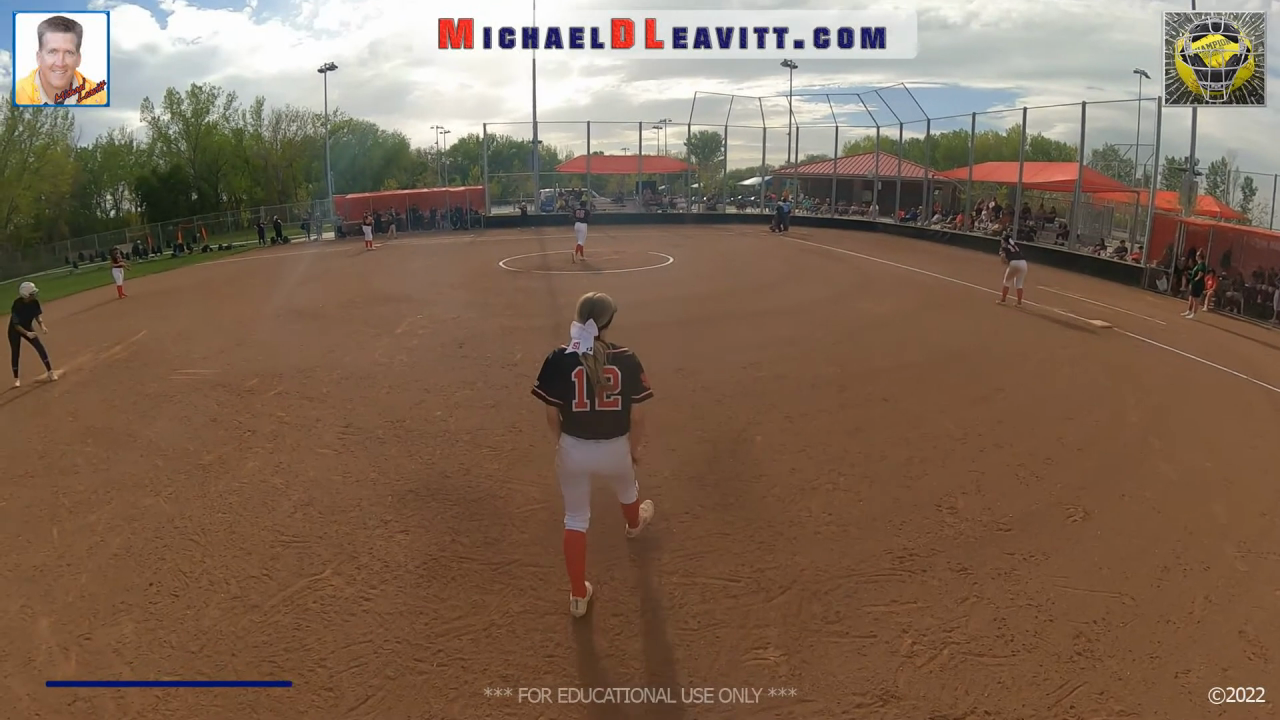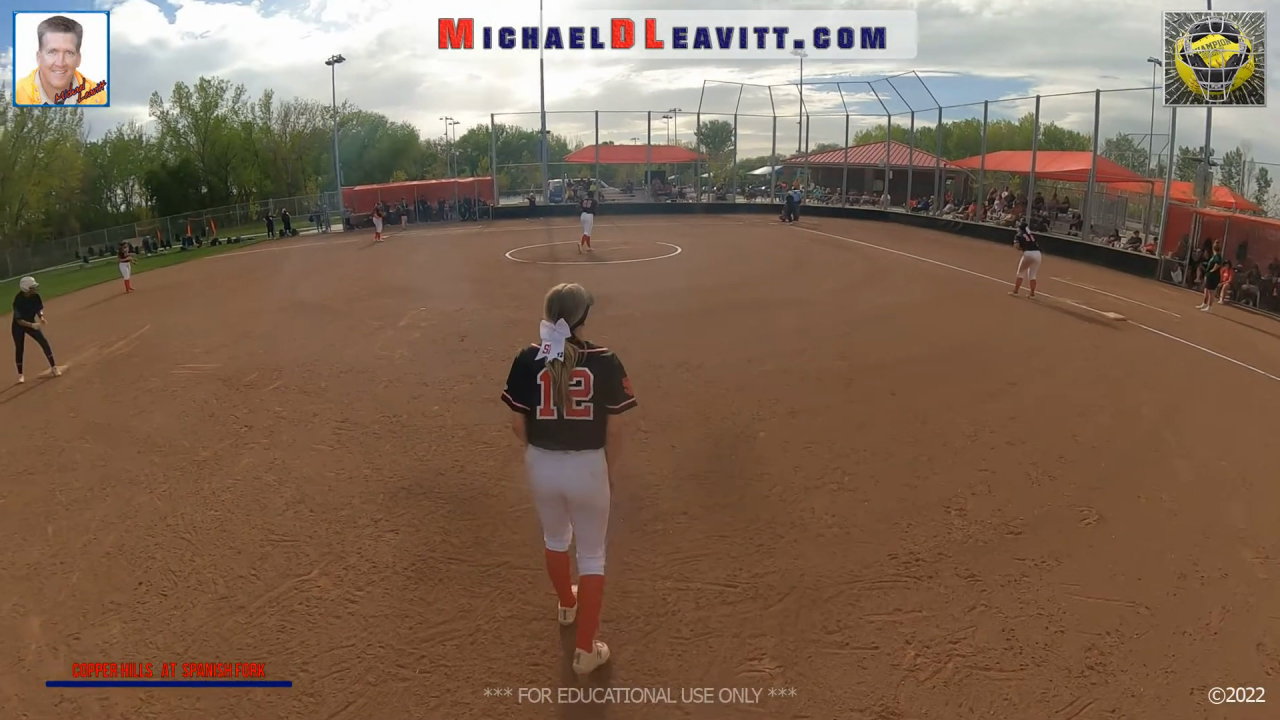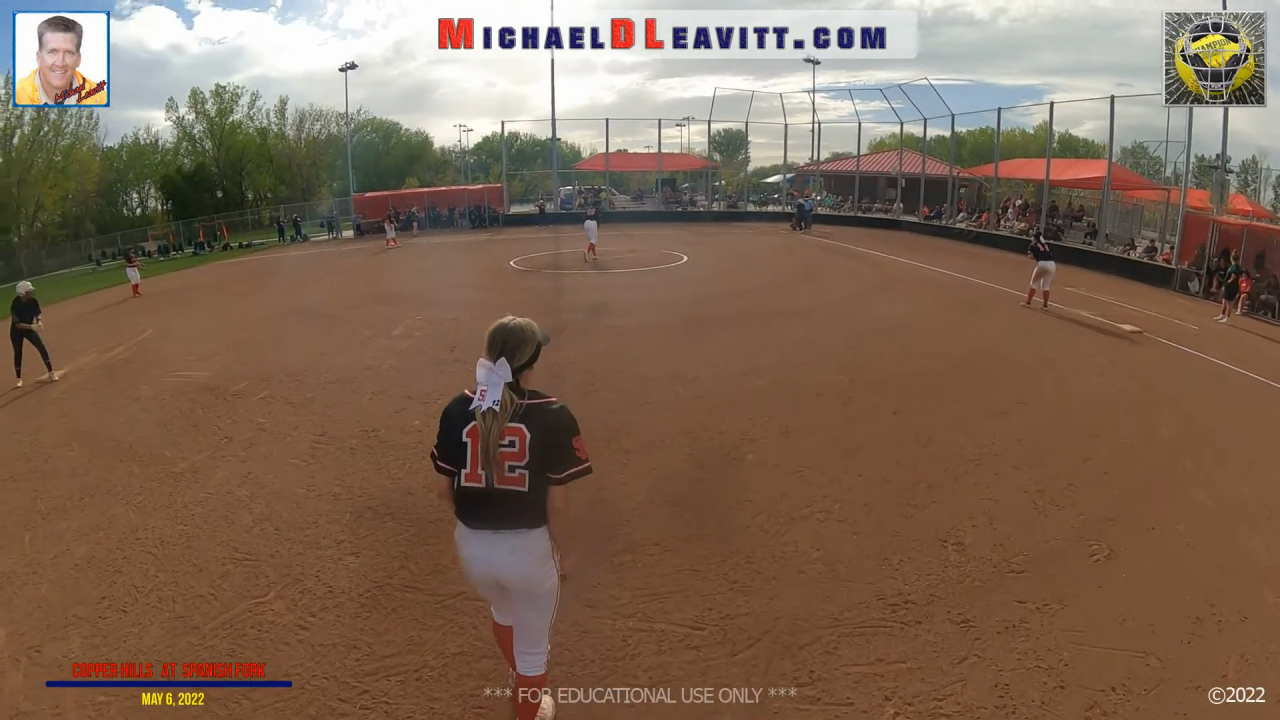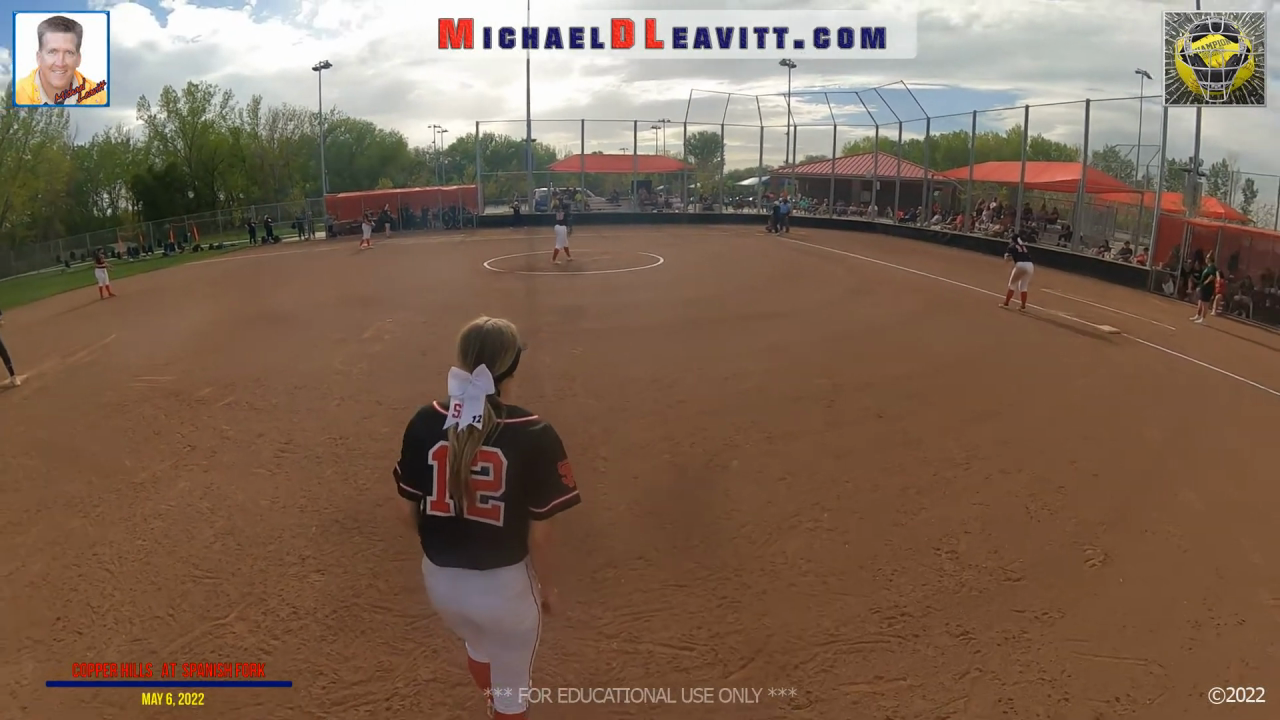
dt=0.5s
person 1, frame 1
left shoulder: (559, 360)
right shoulder: (626, 361)
left elbow: (551, 415)
right elbow: (636, 416)
right wrist: (635, 447)
left hip: (573, 450)
right hip: (614, 448)
left knee: (575, 520)
right knee: (627, 490)
right ankle: (635, 525)
person 1, frame 2
left shoulder: (527, 361)
right shoulder: (604, 362)
left elbow: (518, 424)
right elbow: (613, 428)
right wrist: (609, 468)
left hip: (542, 465)
right hip: (588, 466)
left knee: (555, 538)
right knee: (592, 555)
left ankle: (567, 604)
right ankle: (586, 649)
person 1, frame 3
left shoulder: (458, 410)
right shoulder: (552, 416)
left elbow: (445, 489)
right elbow: (556, 504)
right wrist: (561, 551)
left hip: (471, 546)
right hip: (529, 548)
left knee: (503, 612)
right knee: (533, 648)
left ankle: (518, 669)
person 1, frame 4
left shoulder: (425, 424)
right shoulder: (534, 436)
left elbow: (410, 511)
right elbow: (538, 536)
right wrist: (546, 586)
left hip: (440, 579)
right hip: (505, 584)
left knee: (478, 646)
right knee: (512, 686)
